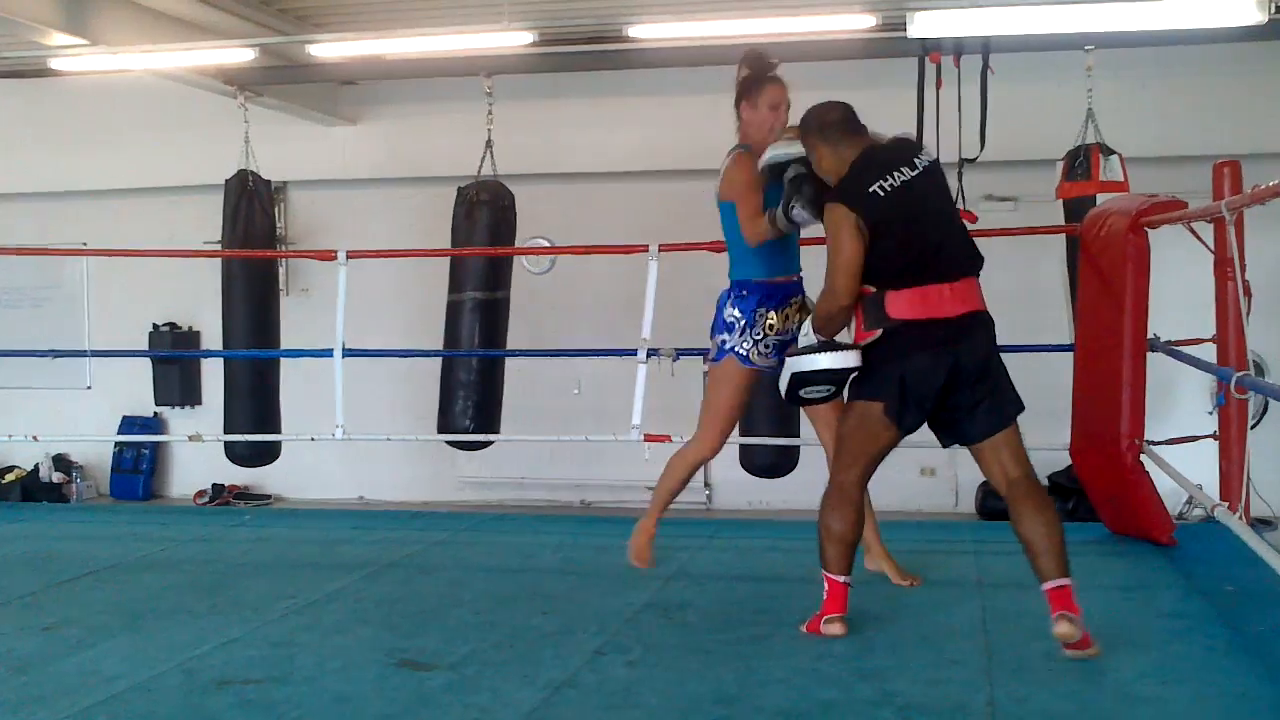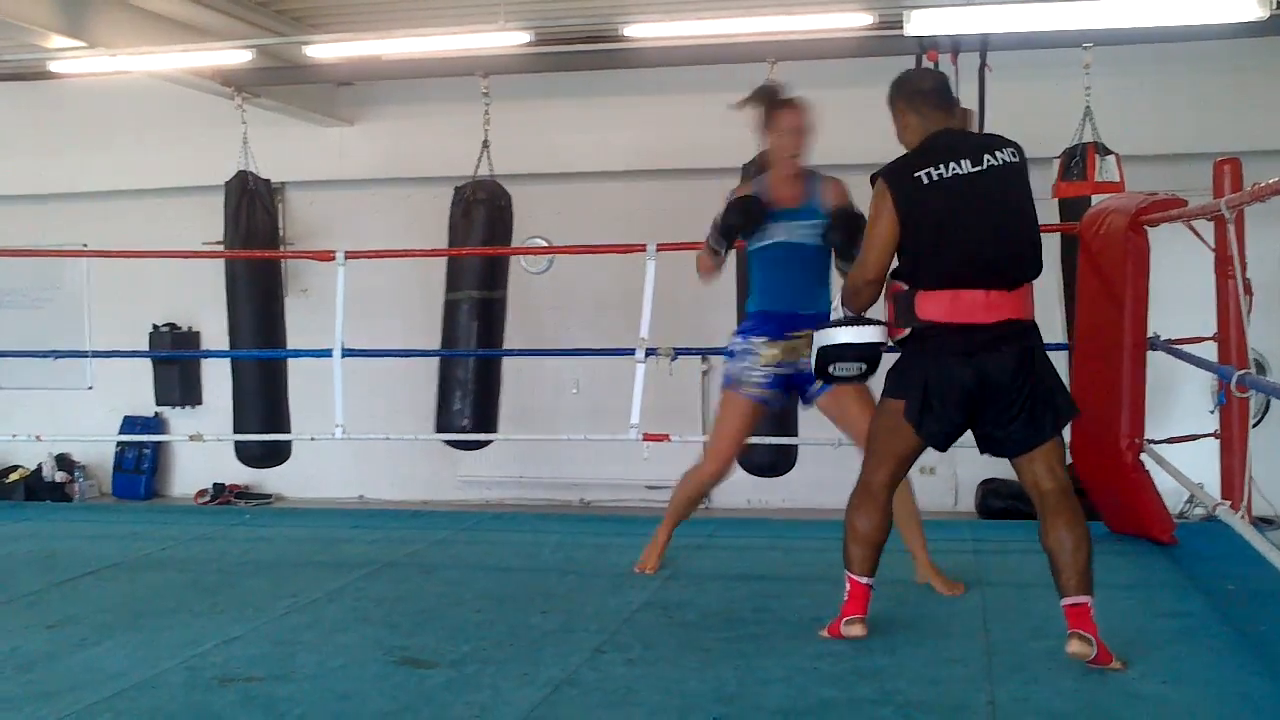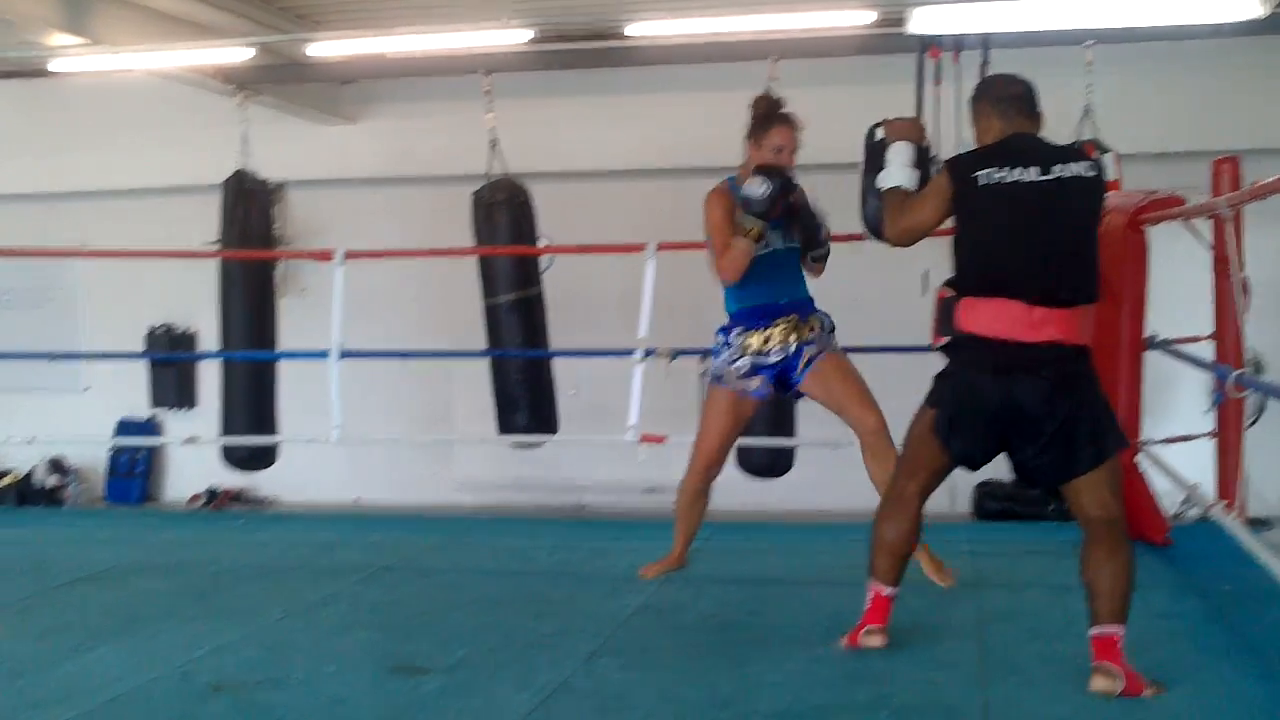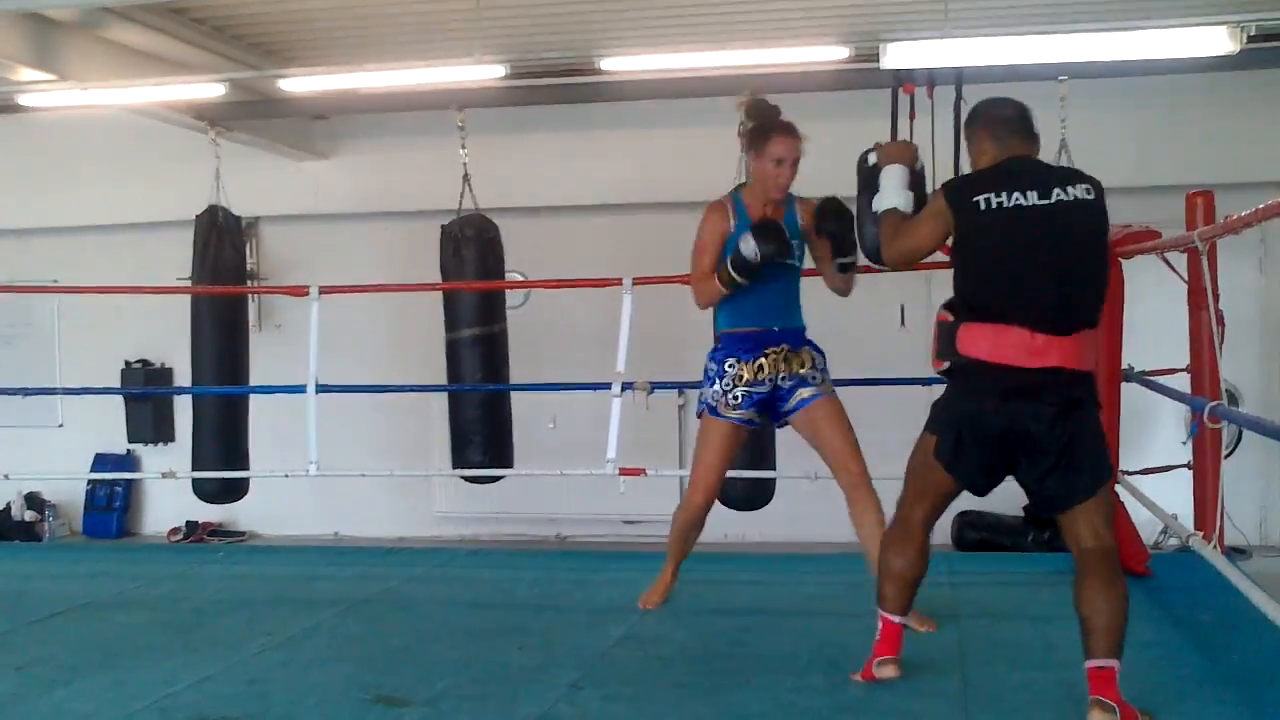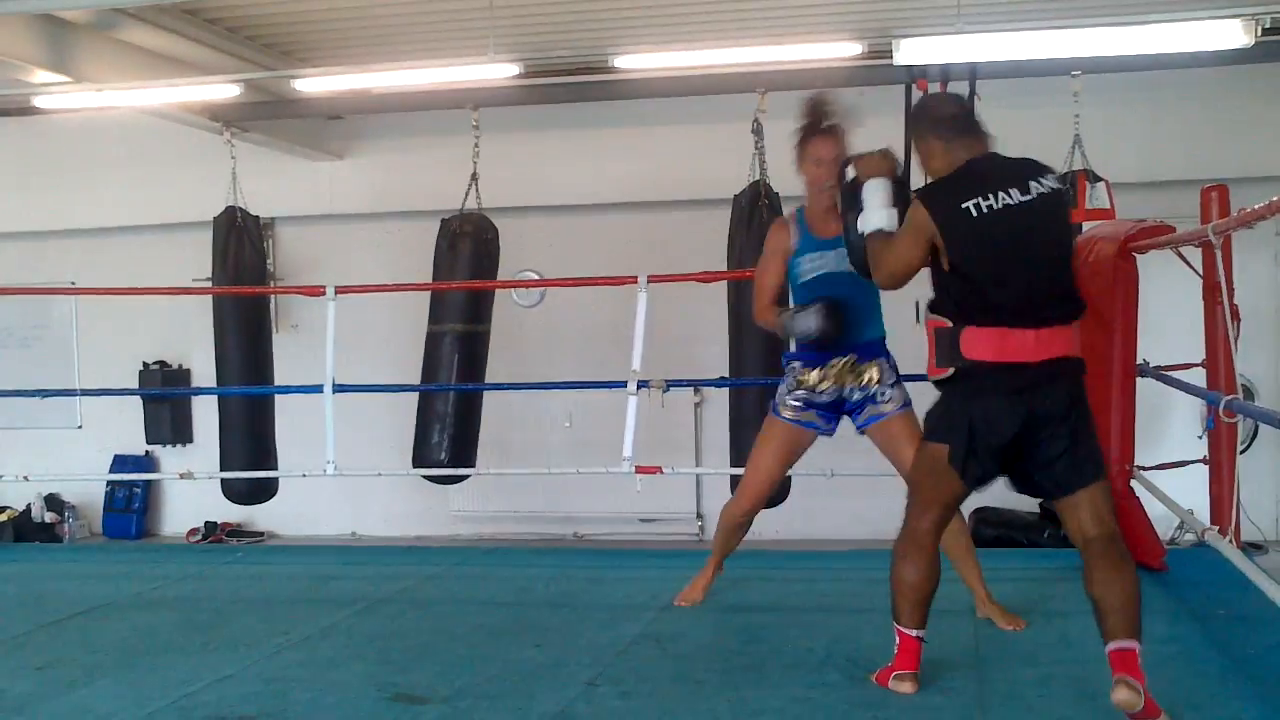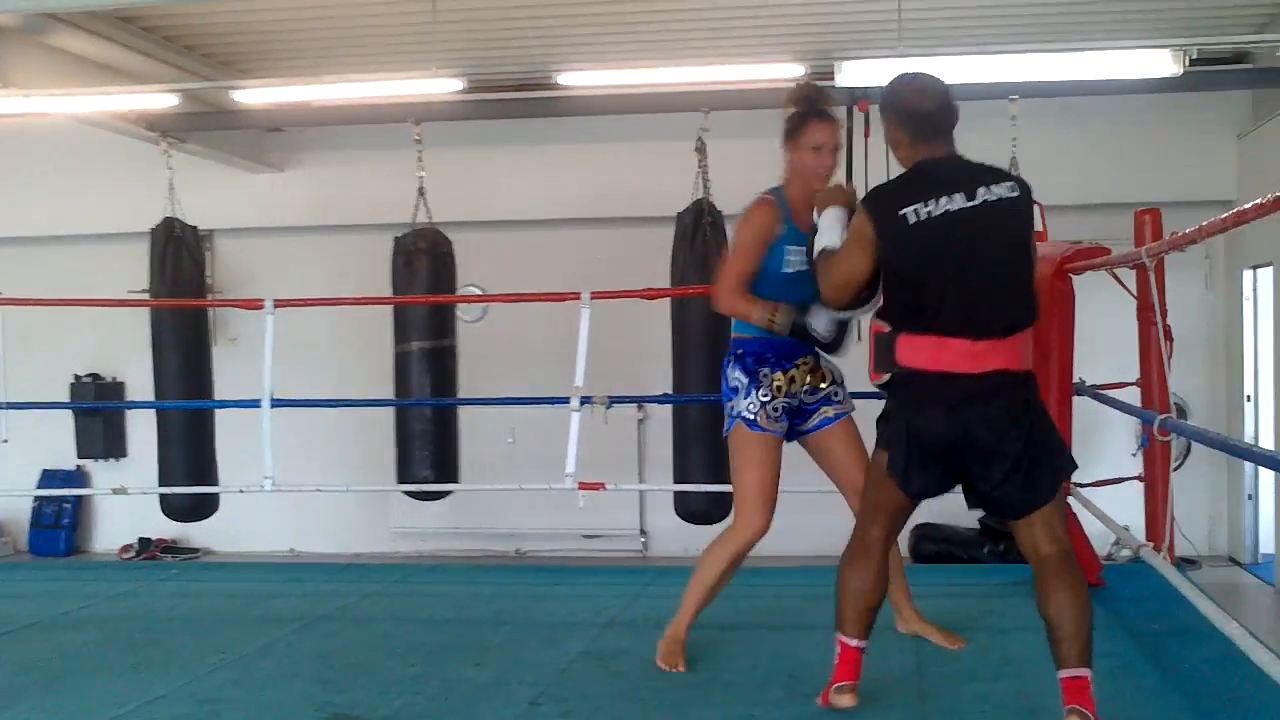
dt=0.7s
person 1, frame 1
left shoulder: (845, 201)
right shoulder: (917, 156)
left elbow: (840, 300)
left wrist: (811, 333)
left hip: (901, 348)
right hip: (968, 338)
left knee: (846, 479)
right knee: (1016, 479)
left ankle: (832, 609)
right ankle: (1064, 610)
person 1, frame 2
left shoulder: (896, 179)
right shoulder: (1008, 153)
left elbow: (867, 277)
left wrist: (847, 313)
left hip: (935, 350)
right hip: (1011, 347)
left knee: (876, 480)
right knee: (1052, 489)
left ankle: (853, 612)
right ankle: (1082, 625)
person 1, frame 3
left shoulder: (965, 172)
right shoulder: (1088, 172)
left elbow: (898, 227)
left wrist: (900, 152)
left hip: (979, 363)
right hip: (1060, 368)
left knee: (907, 486)
right knee: (1103, 516)
left ankle: (874, 619)
right ankle: (1109, 658)
person 1, frame 4
left shoulder: (962, 196)
right shoulder: (1088, 191)
left elbow: (895, 249)
left wrist: (893, 175)
left hip: (980, 387)
right hip: (1062, 393)
left knee: (913, 515)
right knee: (1095, 546)
left ankle: (885, 651)
person 1, frame 5
left shoulder: (935, 204)
right shoulder: (1046, 180)
left elbow: (885, 272)
left wrist: (875, 190)
left hip: (978, 388)
right hip: (1056, 384)
left knee: (922, 525)
right knee: (1098, 533)
left ankle: (904, 663)
person 1, frame 6
left shoulder: (881, 208)
right shoulder: (1011, 192)
left elbow: (835, 290)
left wrist: (834, 238)
left hip: (921, 399)
right hip: (1004, 395)
left knee: (871, 534)
right knee: (1051, 553)
person 2, frame 1
right shoulder: (741, 165)
right elbow: (753, 233)
left wrist: (810, 198)
right wrist: (799, 199)
left hip: (792, 308)
right hip: (750, 310)
left knee: (837, 432)
right knee: (710, 438)
left ankle: (876, 552)
right ankle: (649, 522)
person 2, frame 2
left shoulder: (828, 188)
right shoulder: (750, 196)
left elbow: (857, 256)
right elbow: (706, 270)
left wrist: (856, 243)
right wrist: (724, 231)
left hip: (818, 339)
right hip: (763, 340)
right knee: (716, 463)
left ankle: (924, 562)
right ankle: (661, 538)
person 2, frame 3
left shoulder: (791, 193)
right shoulder: (722, 198)
left elbow: (815, 268)
right elbow: (728, 273)
left wrist: (815, 237)
right wrist: (757, 210)
left hip: (804, 329)
right hip: (746, 338)
left knee: (872, 426)
right knee: (704, 462)
left ankle: (914, 546)
right ankle: (678, 552)
person 2, frame 4
left shoulder: (803, 212)
right shoulder: (722, 214)
left elbow: (842, 288)
right elbow: (701, 296)
left wrist: (841, 247)
right wrist: (744, 261)
left hip: (796, 361)
right hip: (735, 365)
left knee: (854, 471)
right knee: (701, 494)
right ankle: (667, 576)
person 2, frame 5
right shoulder: (785, 231)
right elbow: (762, 310)
right wrist: (797, 322)
left hip: (871, 371)
right hip: (808, 376)
right knee: (750, 494)
left ankle: (983, 599)
right ankle: (712, 567)
person 2, frame 6
right shoulder: (766, 215)
right elbow: (730, 299)
right wrist: (800, 321)
left hip: (808, 369)
right hip: (756, 374)
left knee: (867, 496)
right knee: (752, 522)
left ankle: (907, 612)
right ankle: (677, 629)
